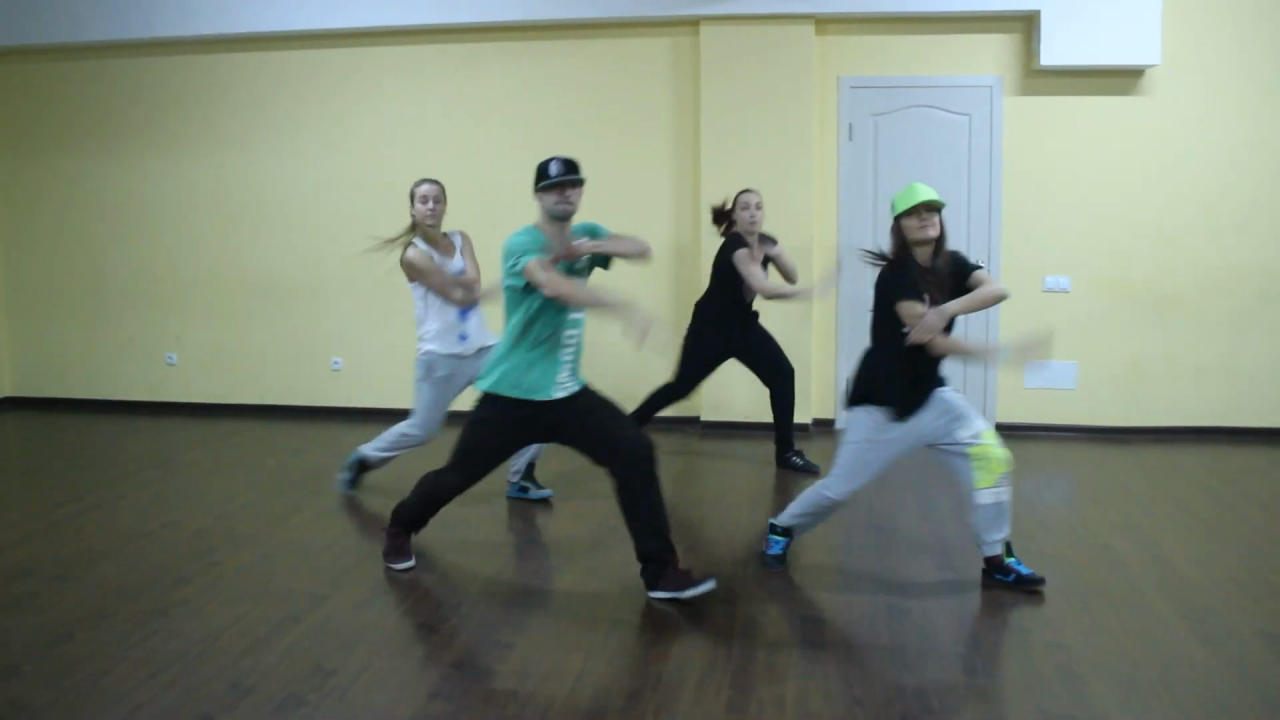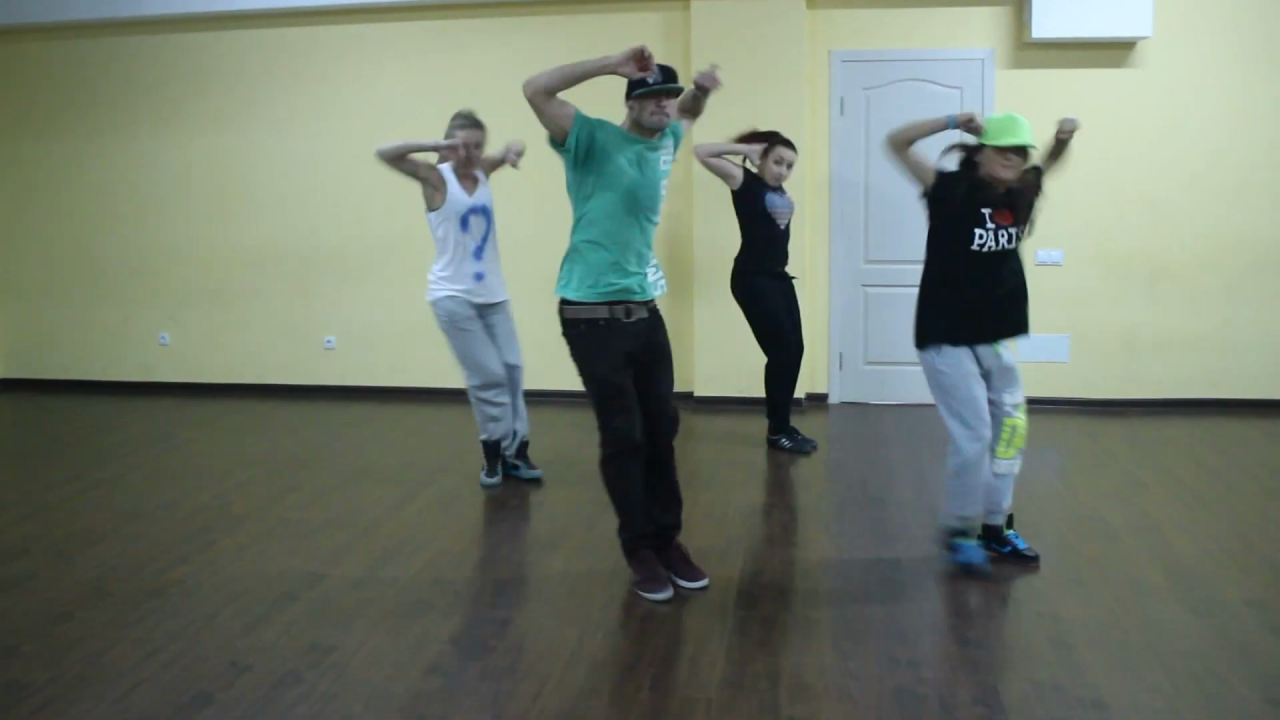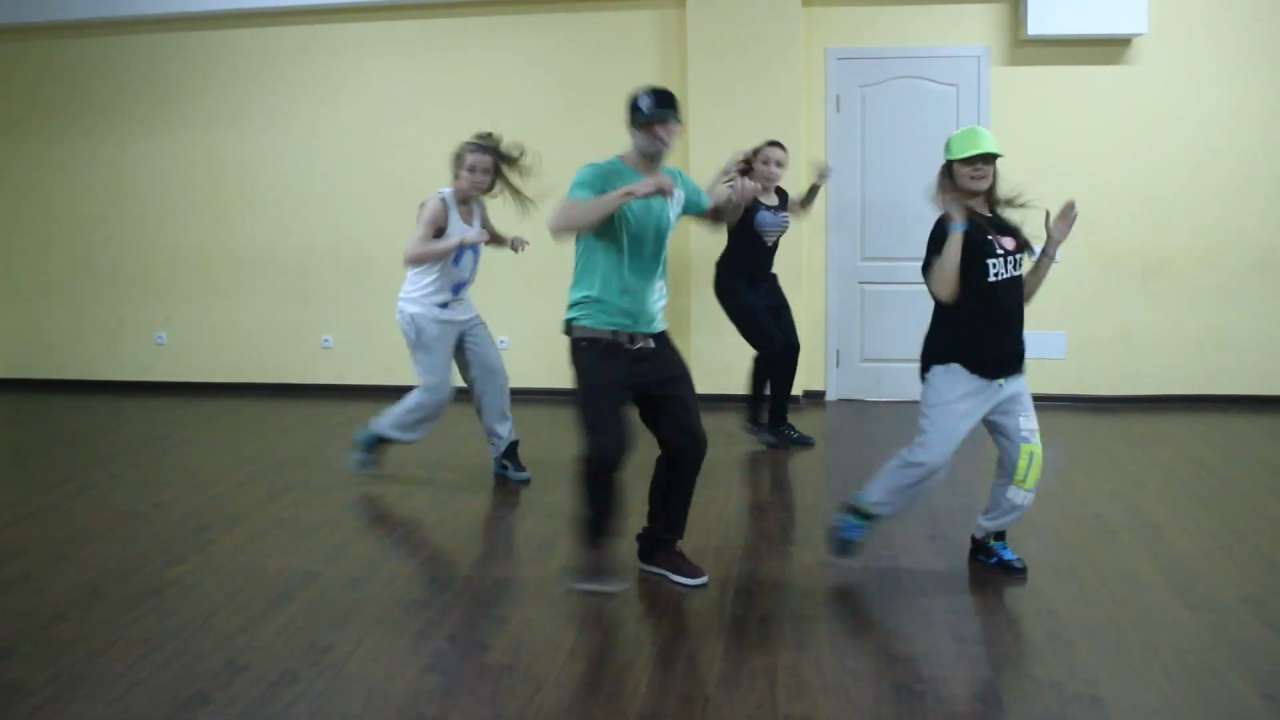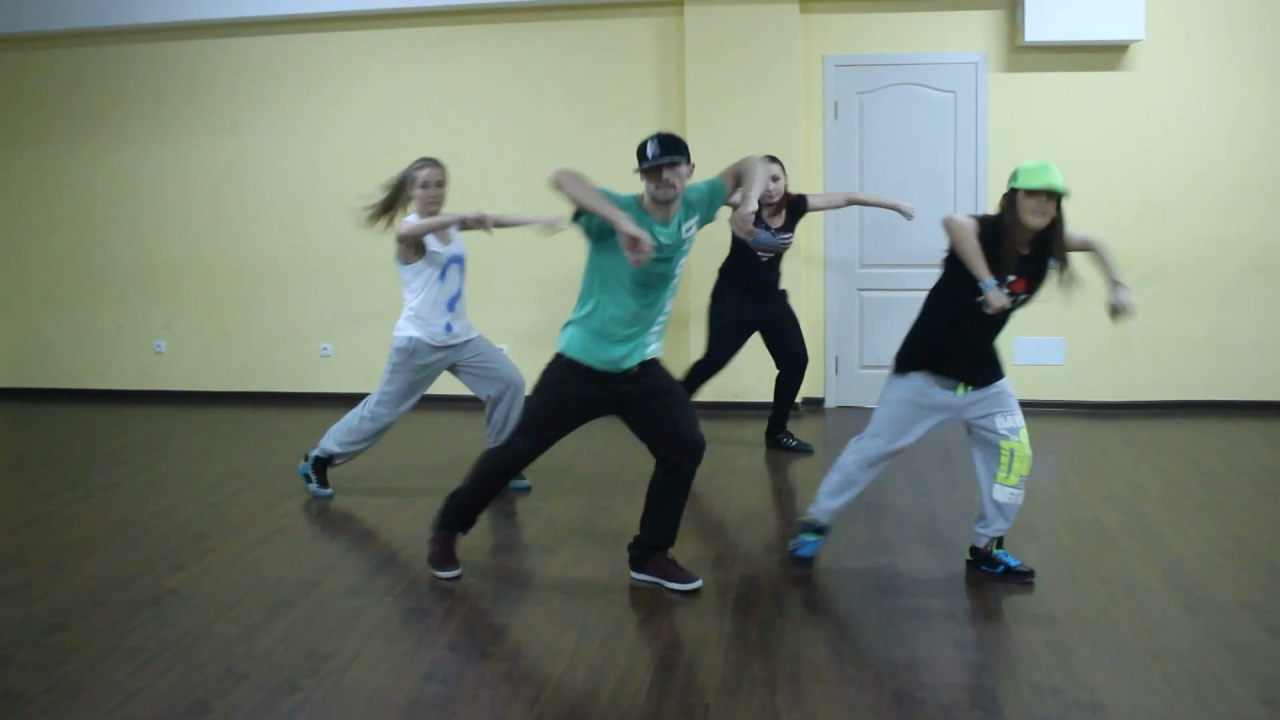
dt=0.4s
person 1, frame 1
left shoulder: (586, 235)
right shoulder: (521, 245)
left elbow: (639, 250)
right elbow: (556, 285)
left wrist: (583, 244)
right wrist: (623, 308)
left hip: (568, 393)
right hip: (512, 396)
left knee: (636, 457)
right knee: (459, 474)
left ankle: (661, 570)
right ankle: (402, 529)
person 1, frame 2
left shoulder: (664, 136)
right shoulder: (591, 137)
left elbow: (692, 110)
right elbow: (535, 89)
left wrist: (701, 88)
right wrist: (611, 61)
left hip: (641, 306)
right hip: (591, 309)
left knee: (661, 426)
right knee: (623, 432)
left ankle: (666, 541)
right ankle: (638, 550)
person 1, frame 3
left shoulder: (677, 183)
right shoulder: (600, 175)
left elbow: (717, 216)
right elbow: (562, 226)
left wrist: (737, 194)
right wrist: (630, 190)
left hip: (652, 336)
right hip: (599, 336)
left knee: (687, 443)
right knee: (608, 445)
left ankle: (659, 544)
right ankle: (596, 546)
person 1, frame 4
left shoulder: (694, 203)
right shoulder: (616, 208)
left elbow: (749, 166)
right elbow: (562, 177)
left wrist: (749, 200)
right wrist: (623, 222)
left hip: (638, 365)
right hip: (579, 363)
left knee: (686, 447)
right knee: (517, 450)
left ankle: (650, 554)
right ankle: (448, 528)
person 2, frame 1
left shoulder: (954, 263)
right shoulder: (895, 277)
left elbow: (995, 291)
right elbow: (934, 342)
left wrist: (945, 310)
right wrist: (998, 353)
left hip: (928, 393)
right hip: (881, 401)
left knee: (989, 458)
right knee: (843, 484)
left ankle: (998, 559)
right ankle: (782, 529)
person 2, frame 2
left shoulder: (1015, 194)
right shoulder: (949, 189)
left elbow: (1052, 159)
right elbow: (896, 142)
left wrist: (1063, 138)
right wrist: (957, 122)
left hip: (991, 338)
right hip: (947, 339)
left knee: (1010, 427)
right knee: (971, 437)
left ankle: (997, 528)
right ankle: (960, 532)
person 2, frame 3
left shoulder: (1004, 226)
right shoulder: (954, 227)
left elbow: (1022, 294)
right elbow: (943, 293)
left wrist: (1053, 246)
right wrist: (957, 224)
left hip: (1006, 370)
right hip: (958, 364)
left knee: (1028, 457)
right knee: (931, 454)
left ankle: (988, 540)
right ankle: (863, 511)
person 2, frame 4
left shoulder: (1040, 245)
right shoulder: (986, 234)
left elbow: (1091, 243)
right elbow: (957, 223)
left wrist: (1117, 287)
right wrist: (990, 287)
left hip: (982, 374)
right hip: (927, 367)
left knee: (1013, 452)
right knee: (876, 446)
left ankle: (987, 549)
right ankle: (815, 524)
person 3, frame 1
left shoulder: (460, 239)
right shoulder: (413, 254)
left elbow: (472, 282)
right elbow: (459, 296)
left hip: (481, 344)
right hip: (441, 353)
right knee: (422, 427)
left ankle: (520, 478)
right ankle: (362, 460)
person 3, frame 2
left shoulder: (480, 171)
right shoulder: (436, 178)
left elbow: (509, 155)
right elbow: (385, 154)
left wrist: (513, 151)
right wrist: (436, 146)
left hip: (492, 294)
right hip: (452, 297)
left knee: (511, 369)
right knee: (489, 373)
left ankle: (514, 450)
right ankle: (493, 449)
person 3, frame 3
left shoulder: (477, 208)
right shoulder: (437, 205)
left elbow: (490, 237)
right elbow: (412, 256)
left wrist: (506, 240)
right wrist: (459, 240)
left hip: (461, 312)
right hip: (424, 312)
left knee: (491, 379)
right knee: (437, 392)
left ankle: (504, 453)
right ankle: (376, 436)
person 3, frame 4
left shoulder: (453, 223)
right shoulder: (409, 229)
left elbow: (492, 220)
right elbow: (421, 227)
left wrist: (533, 221)
right wrist: (473, 219)
left hip: (461, 337)
right hip: (419, 341)
left knee: (510, 384)
right knee: (383, 409)
right ankle: (316, 461)
person 4, frame 1
left shoulder: (765, 242)
right shoulder: (736, 247)
left elbow: (792, 278)
right elbow: (764, 289)
left wrist: (778, 254)
right wrist: (806, 292)
left hip: (742, 324)
right hip: (709, 326)
left knee: (782, 375)
right knee: (682, 386)
left ankle: (786, 451)
person 4, frame 2
left shoulder: (775, 183)
right shoulder: (745, 181)
left elbow: (785, 162)
right elbow: (702, 152)
left wrist: (776, 157)
right wrist: (745, 147)
left hip: (776, 277)
right hip: (750, 278)
left knee: (793, 350)
right knee: (781, 351)
left ankle: (783, 426)
right ankle: (777, 431)
person 4, frame 3
left shoulder: (780, 194)
left elbow: (798, 210)
right elbow: (725, 216)
left wrist: (816, 185)
left hip: (764, 281)
right hip: (735, 282)
left knee: (789, 347)
right knee: (771, 349)
left ankle: (778, 422)
right ankle: (755, 418)
person 4, frame 4
left shoulder: (796, 206)
left elbow: (847, 198)
left wrist: (893, 204)
left hip: (769, 297)
right hip: (729, 295)
left knee: (795, 361)
right knee: (714, 361)
left ankle: (776, 430)
